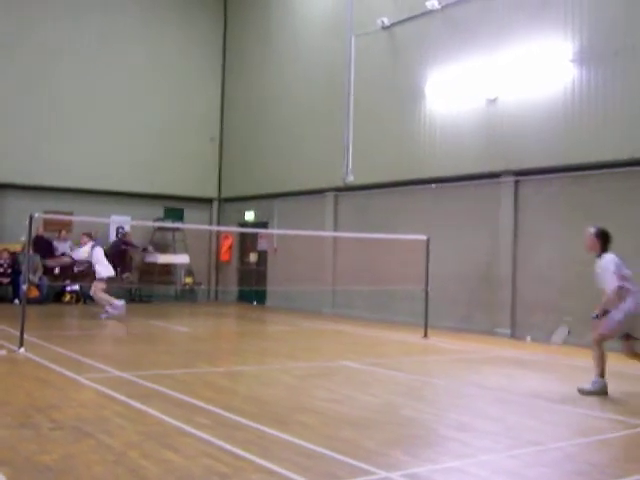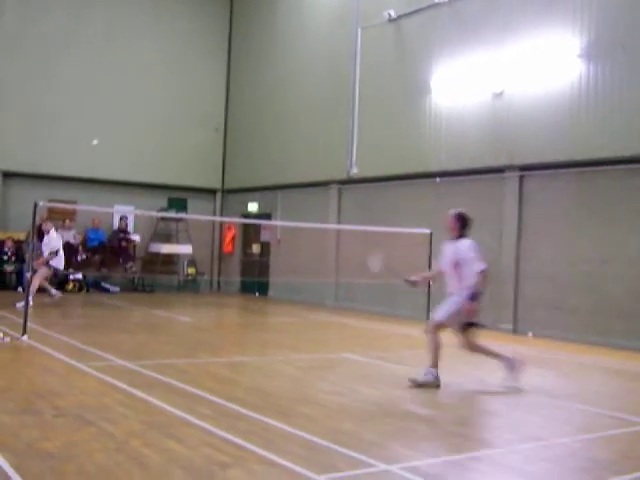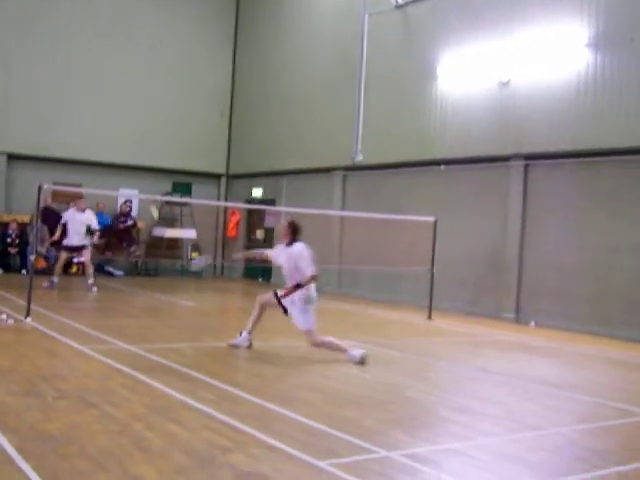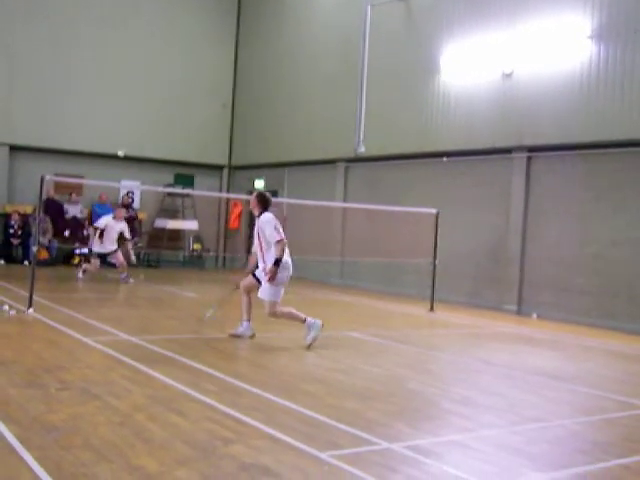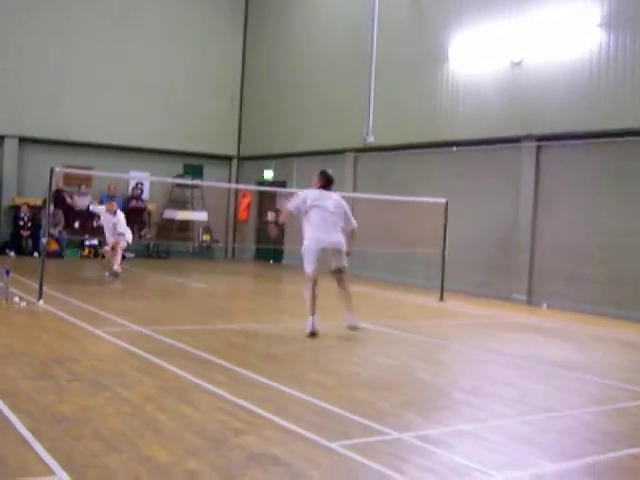
dt=0.5s
person 1, frame 1
left shoulder: (606, 262)
right shoulder: (603, 261)
left elbow: (615, 291)
left wrist: (602, 311)
right wrist: (601, 309)
right hip: (623, 306)
left knee: (596, 339)
left ankle: (599, 383)
person 1, frame 2
left shoulder: (465, 246)
right shoulder: (447, 246)
left elbow: (481, 272)
right elbow: (441, 270)
left wrist: (472, 298)
right wrist: (419, 278)
left hip: (464, 298)
right hip: (457, 297)
left knee: (431, 328)
right knee: (468, 343)
left ankle: (431, 374)
right ankle: (509, 362)
person 1, frame 3
left shoulder: (299, 250)
right shoulder: (283, 248)
left elbow: (312, 276)
right elbow: (267, 254)
left wrist: (295, 287)
right wrist: (246, 254)
left hip: (302, 298)
right hip: (291, 296)
left knee: (313, 340)
right knee: (261, 300)
left ankle: (352, 353)
right ankle: (245, 338)
person 1, frame 4
left shoulder: (265, 219)
right shoulder: (259, 221)
left elbow: (281, 241)
right elbow: (256, 252)
left wrist: (275, 265)
right wrist: (247, 273)
left hip: (276, 268)
right hip: (266, 268)
left knee: (272, 310)
right knee: (244, 286)
left ankle: (311, 323)
right ankle: (246, 327)
person 1, frame 5
left shoulder: (308, 194)
right shoulder: (339, 200)
left elbow: (288, 210)
right elbow: (352, 228)
left wrist: (277, 225)
right wrist: (347, 247)
left hip: (314, 242)
right hip: (336, 242)
left knee: (311, 282)
right knee: (341, 281)
left ankle: (312, 323)
right ankle: (351, 318)
